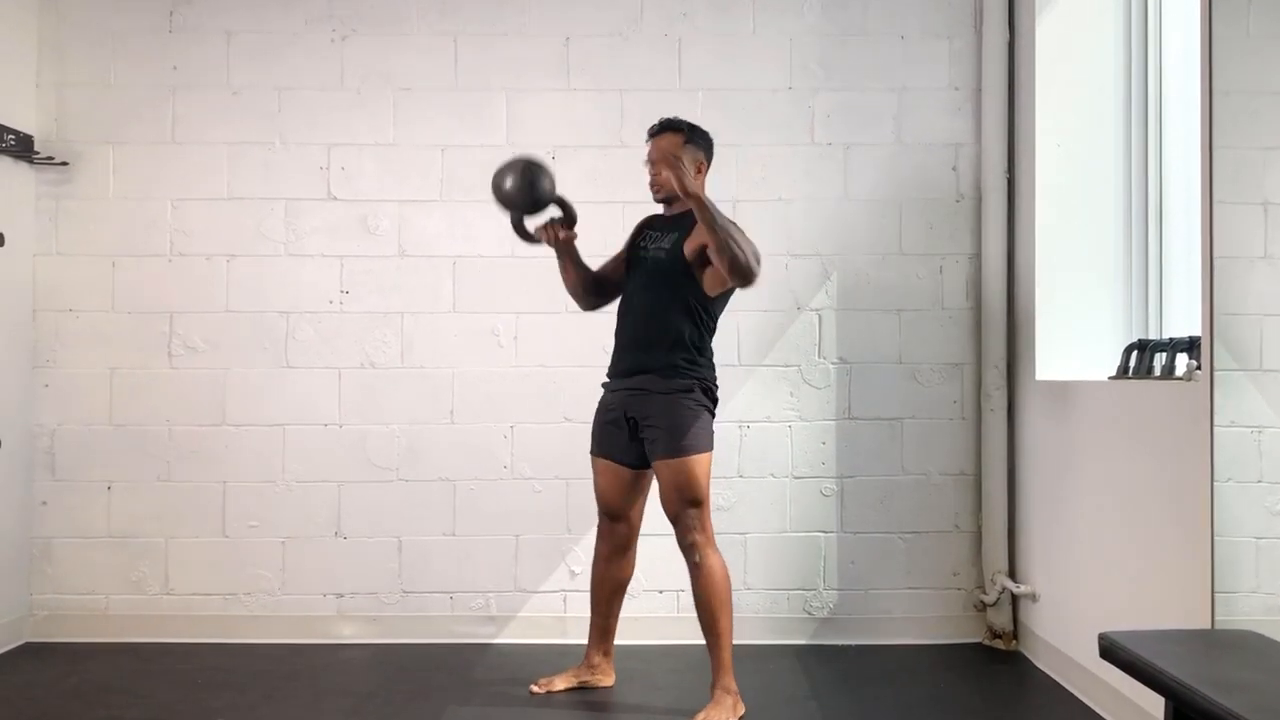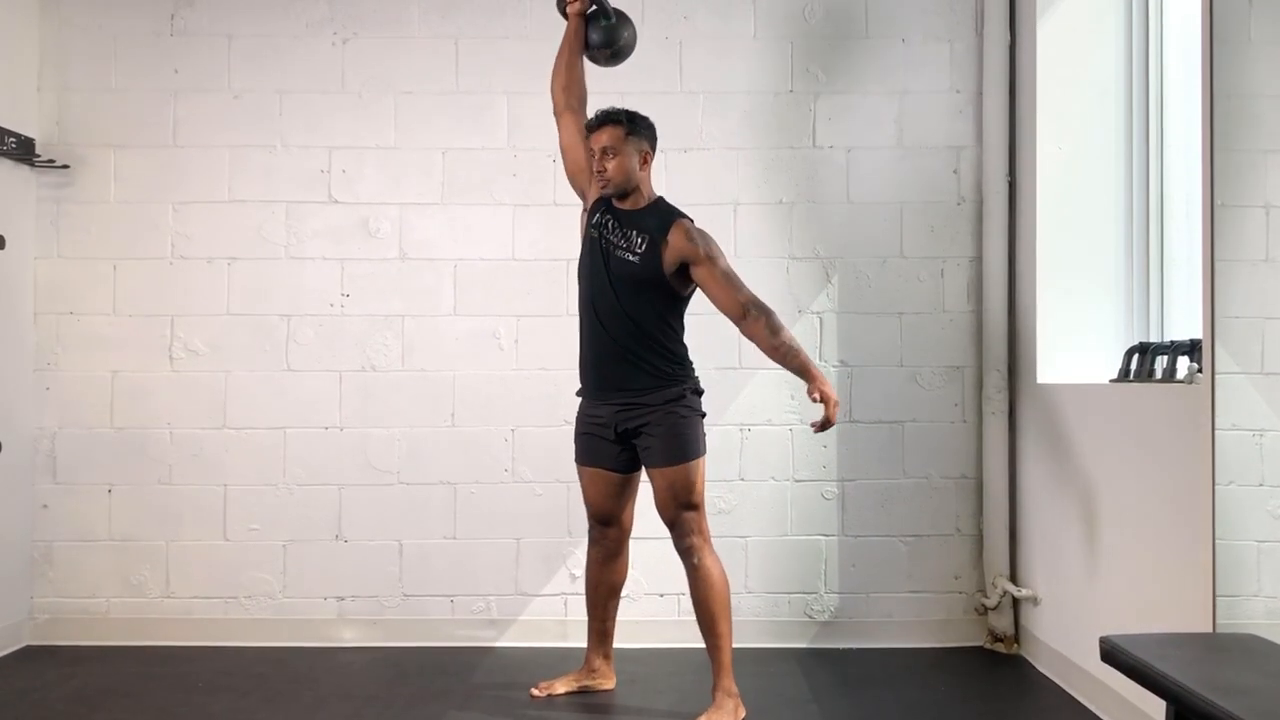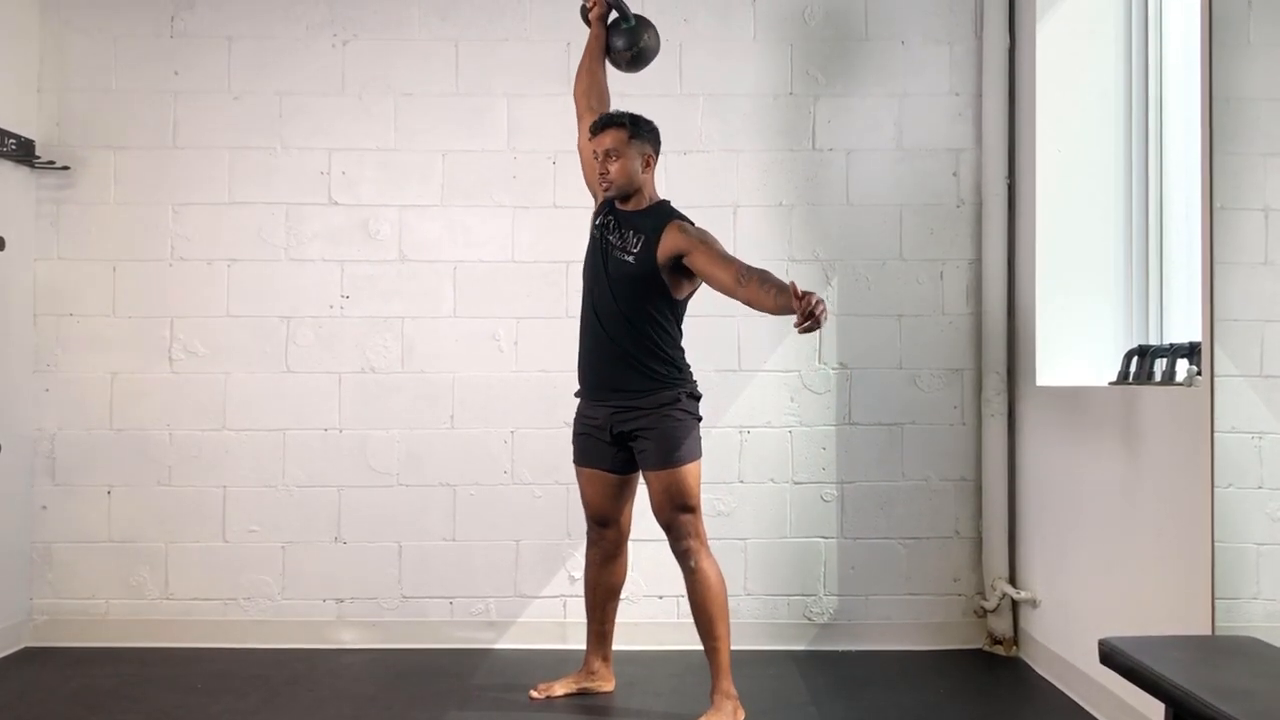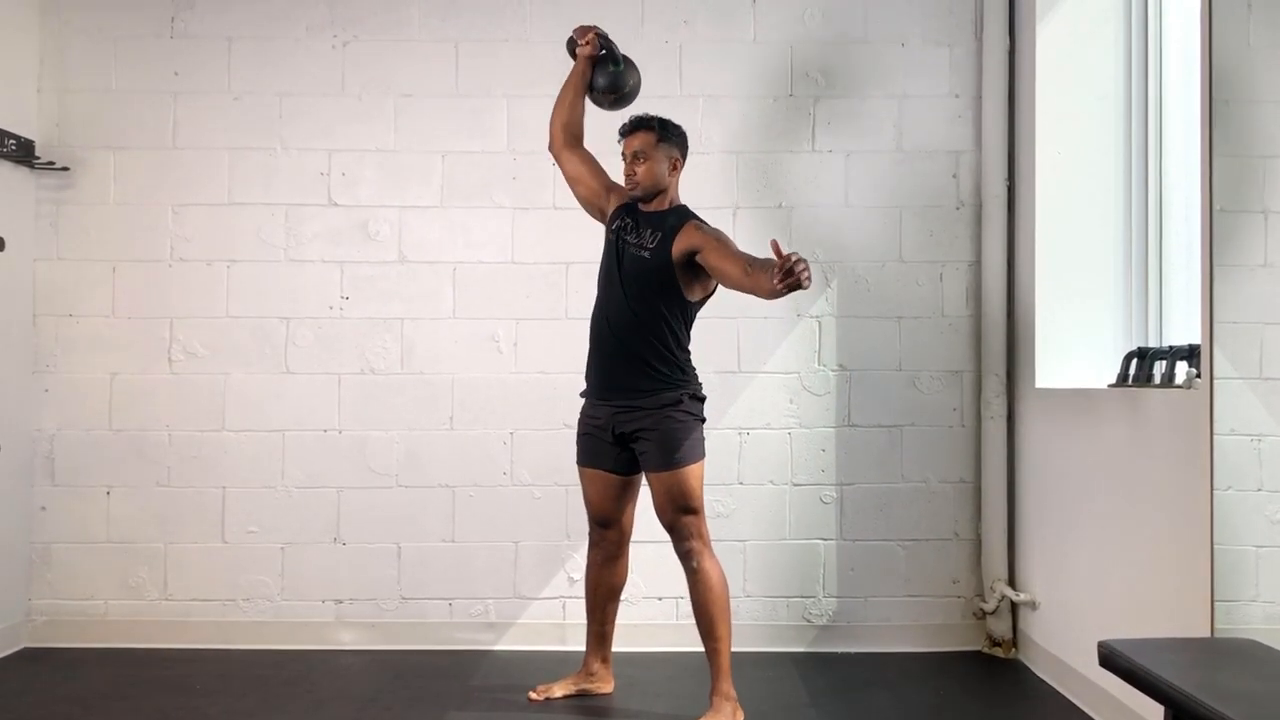
dt=0.4s
person 1, frame 1
left shoulder: (712, 232)
right shoulder: (648, 230)
left elbow: (747, 273)
right elbow: (593, 293)
left wrist: (694, 200)
right wrist: (565, 248)
left hip: (679, 394)
right hip: (623, 391)
left knee: (693, 535)
right knee: (614, 529)
right ankle: (598, 661)
person 1, frame 2
left shoulder: (681, 236)
right shoulder: (596, 202)
left elbow: (748, 310)
right elbow: (566, 107)
left wrist: (812, 374)
left hip: (665, 407)
right hip: (600, 406)
left knee: (691, 540)
right knee: (605, 535)
person 1, frame 3
left shoulder: (676, 235)
right shoulder: (605, 207)
left elbow: (743, 278)
right elbow: (588, 106)
left wrist: (795, 300)
left hip: (661, 408)
right hip: (598, 407)
left knee: (687, 542)
right knee: (603, 537)
person 1, frame 4
left shoulder: (692, 235)
right shoulder: (619, 212)
left elbow: (748, 272)
right elbow: (563, 143)
left wrist: (782, 275)
right wrist: (584, 64)
left hip: (665, 409)
right hip: (603, 405)
left knee: (691, 541)
right knee: (606, 536)
